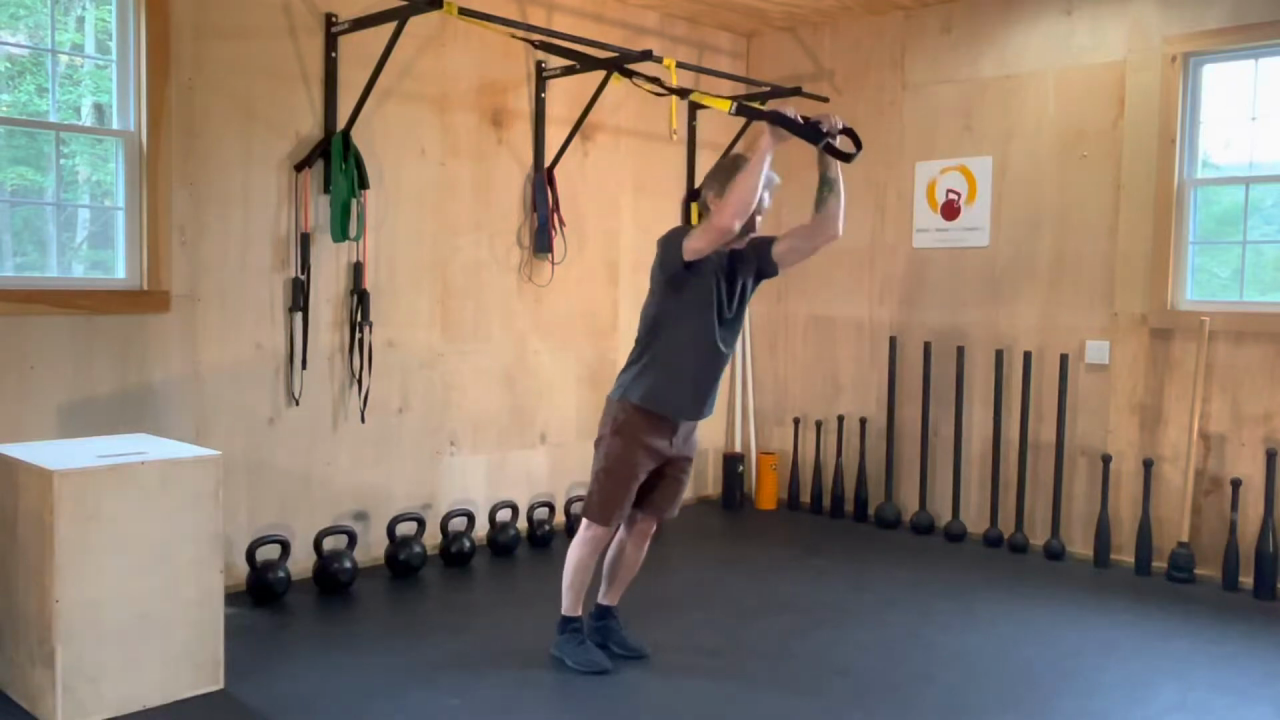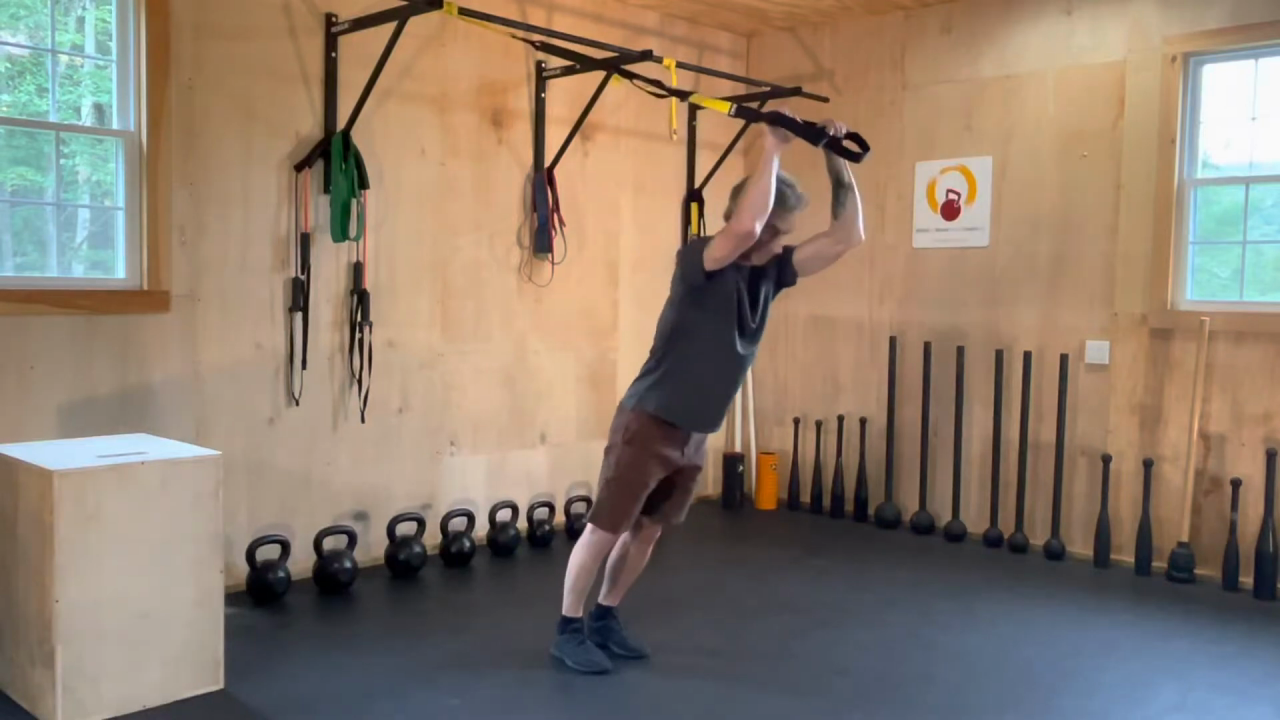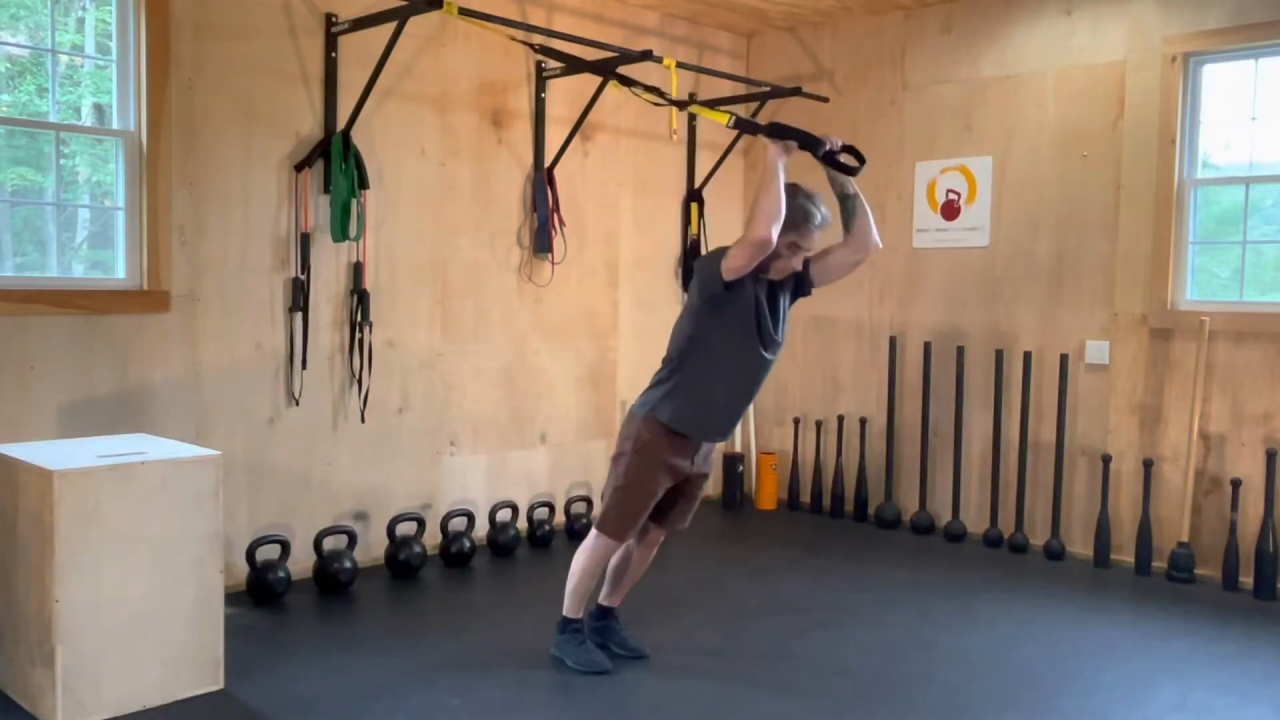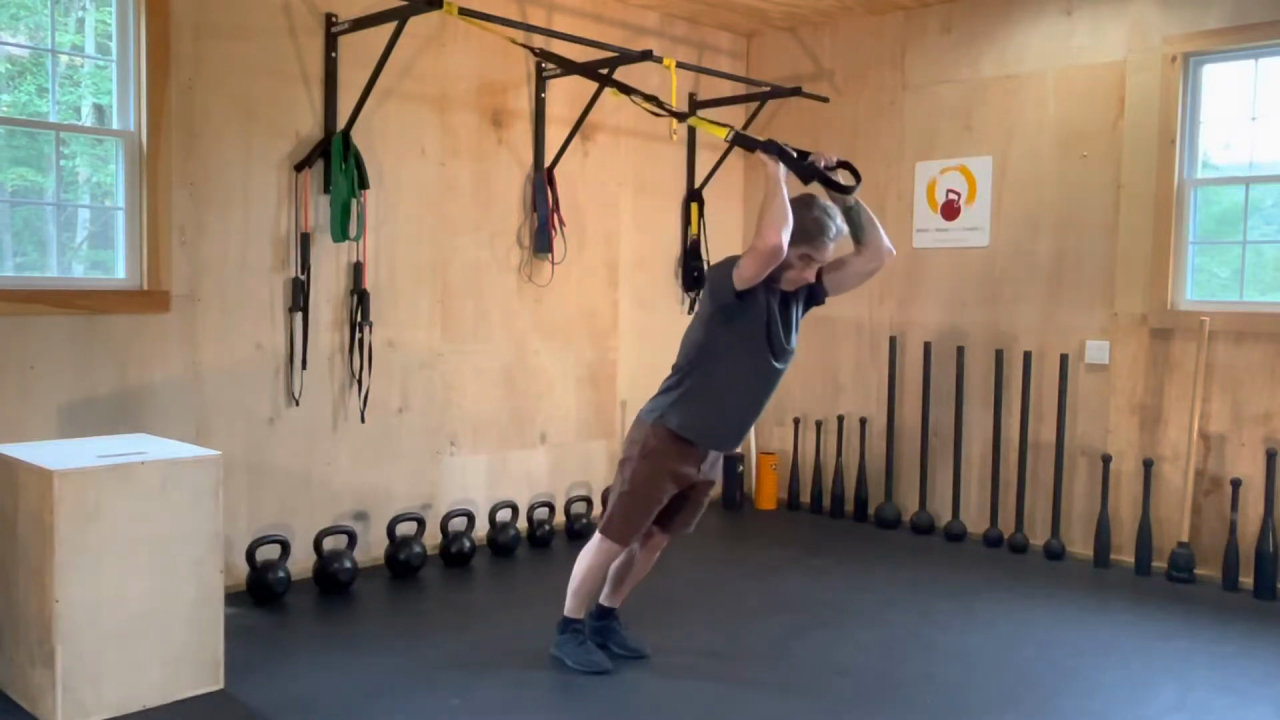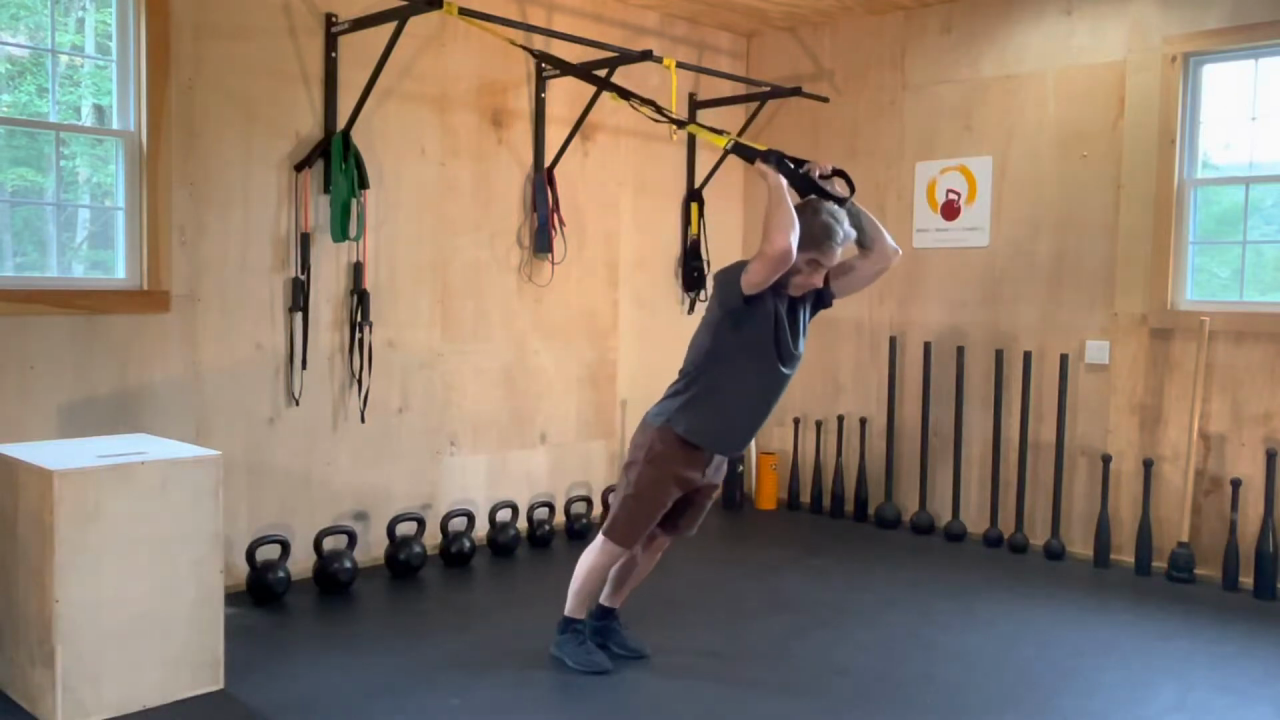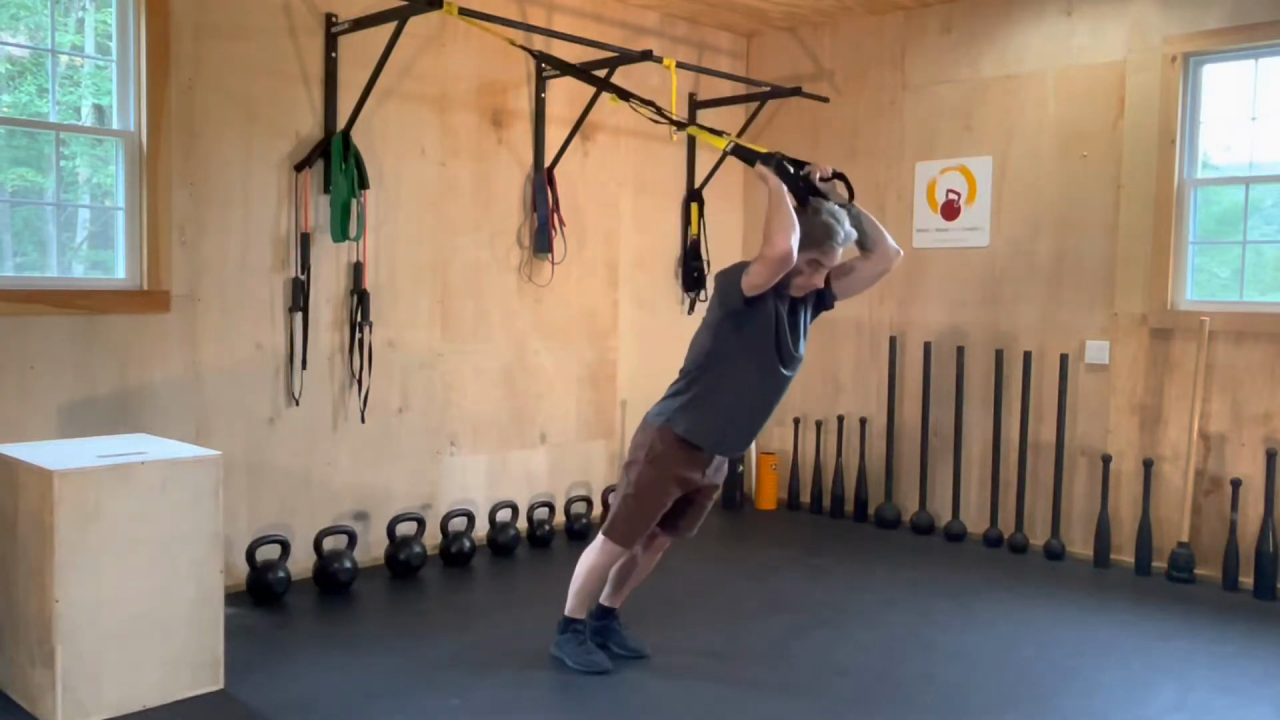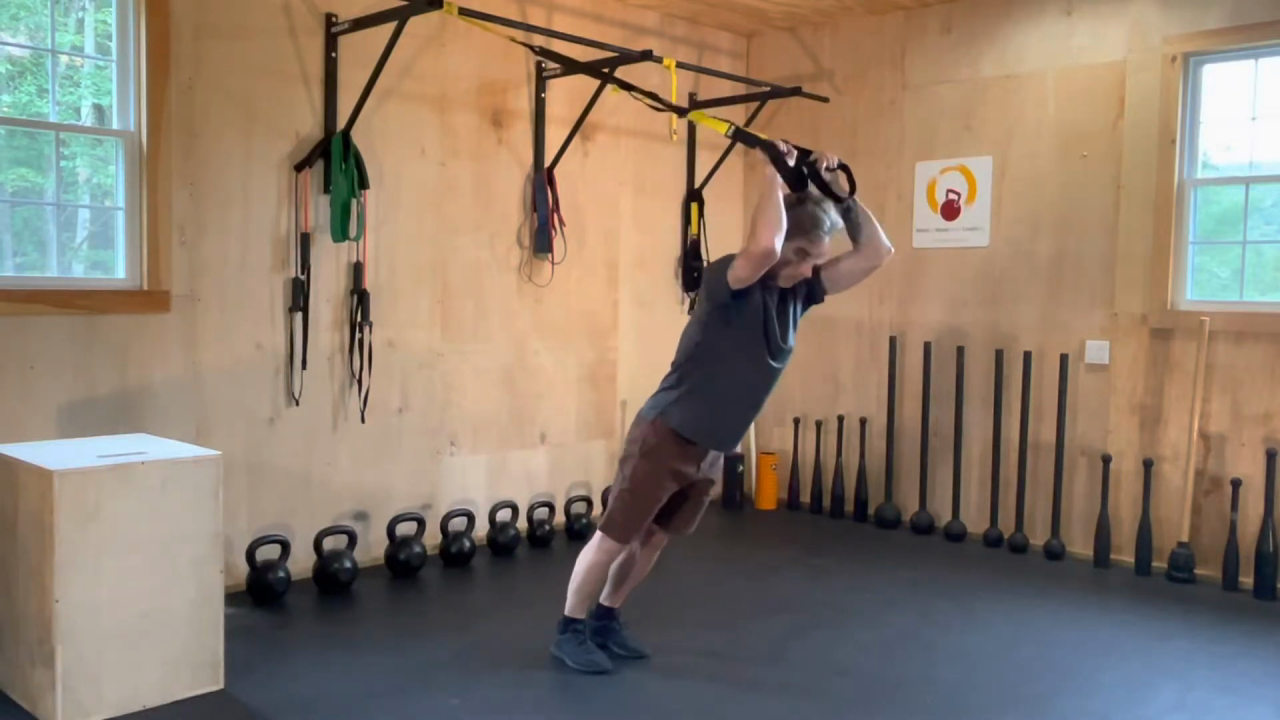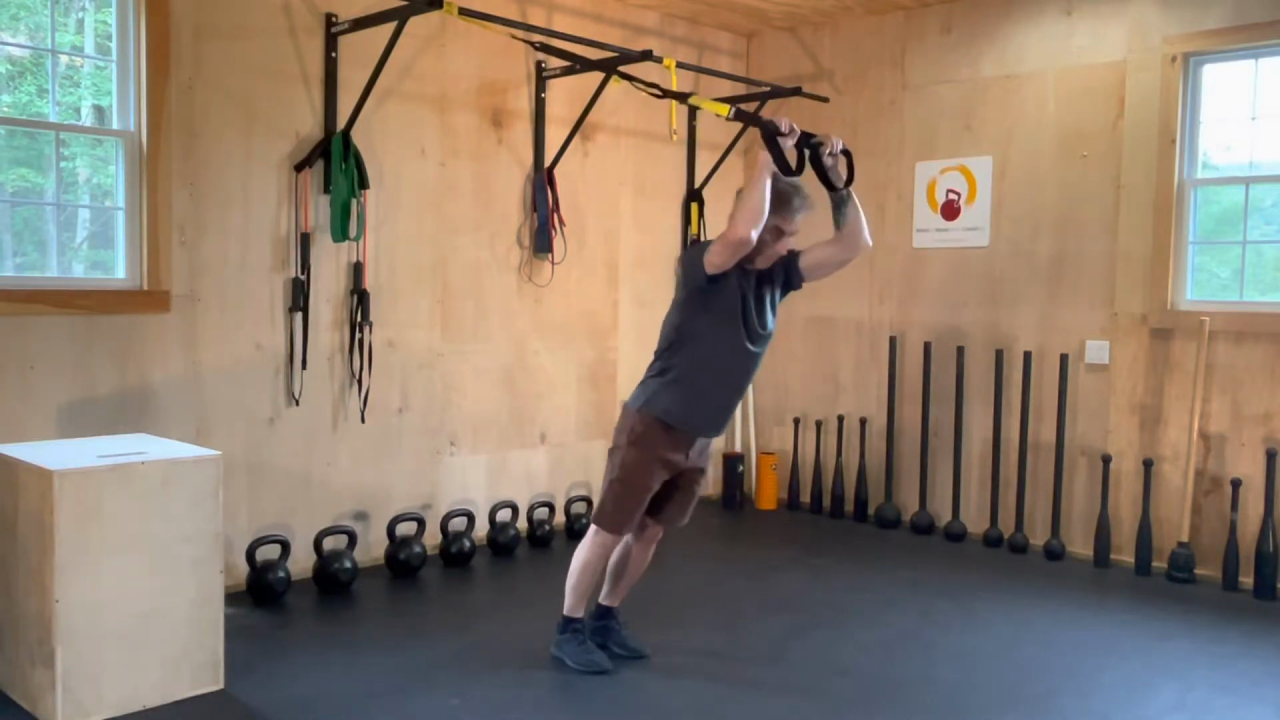
dt=0.2s
person 1, frame 1
left shoulder: (750, 258)
right shoulder: (678, 249)
left elbow: (825, 230)
right elbow: (726, 222)
left wrist: (828, 157)
right wrist: (767, 145)
left hip: (684, 425)
right hip: (636, 416)
left knee: (642, 527)
right knee: (600, 527)
left ankle: (603, 620)
right ankle: (568, 630)
person 1, frame 2
left shoulder: (771, 270)
right shoulder: (700, 260)
left elbow: (846, 235)
right elbow: (743, 228)
left wrist: (837, 162)
right wrist: (772, 151)
left hip: (694, 435)
right hip: (647, 424)
left knee: (646, 531)
right knee: (605, 530)
left ankle: (604, 620)
right ankle: (568, 630)
person 1, frame 3
left shoulder: (788, 281)
right shoulder: (718, 272)
left elbow: (864, 245)
right elbow: (758, 236)
left wrist: (840, 176)
right wrist: (775, 161)
left hip: (703, 444)
right hip: (658, 432)
left knee: (650, 537)
right knee: (610, 535)
left ankle: (604, 620)
right ankle: (568, 630)
person 1, frame 4
left shoulder: (801, 291)
right shoulder: (730, 281)
left elbow: (877, 252)
right elbow: (771, 244)
left wrist: (839, 190)
right wrist: (774, 173)
left hip: (710, 451)
right hip: (664, 438)
left knee: (653, 540)
right knee: (613, 539)
left ankle: (604, 620)
right ankle: (569, 631)
person 1, frame 5
left shoulder: (807, 295)
right shoulder: (739, 286)
left elbow: (884, 254)
right elbow: (779, 249)
left wrist: (836, 198)
right wrist: (776, 183)
left hip: (714, 455)
right hip: (669, 442)
left knee: (654, 542)
right knee: (616, 541)
left ankle: (604, 621)
right ankle: (569, 631)
person 1, frame 6
left shoulder: (808, 297)
right shoulder: (738, 286)
left elbow: (885, 255)
right elbow: (778, 252)
left wrist: (835, 198)
right wrist: (775, 184)
left hip: (714, 455)
right hip: (670, 442)
left knee: (655, 542)
right knee: (616, 541)
left ankle: (604, 620)
right ankle: (569, 631)
person 1, frame 7
left shoulder: (797, 289)
right shoulder: (727, 280)
left elbow: (875, 252)
right elbow: (762, 249)
left wrist: (837, 189)
right wrist: (775, 175)
left hip: (710, 449)
right hip: (664, 436)
left knee: (652, 539)
right knee: (614, 538)
left ankle: (605, 620)
right ankle: (569, 630)
person 1, frame 8
left shoulder: (776, 274)
right shoulder: (703, 265)
left elbow: (853, 244)
right elbow: (740, 236)
left wrist: (834, 174)
right wrist: (767, 158)
left hip: (699, 438)
right hip: (651, 427)
left knee: (647, 533)
right knee: (607, 532)
left ankle: (604, 620)
right ankle: (568, 630)
